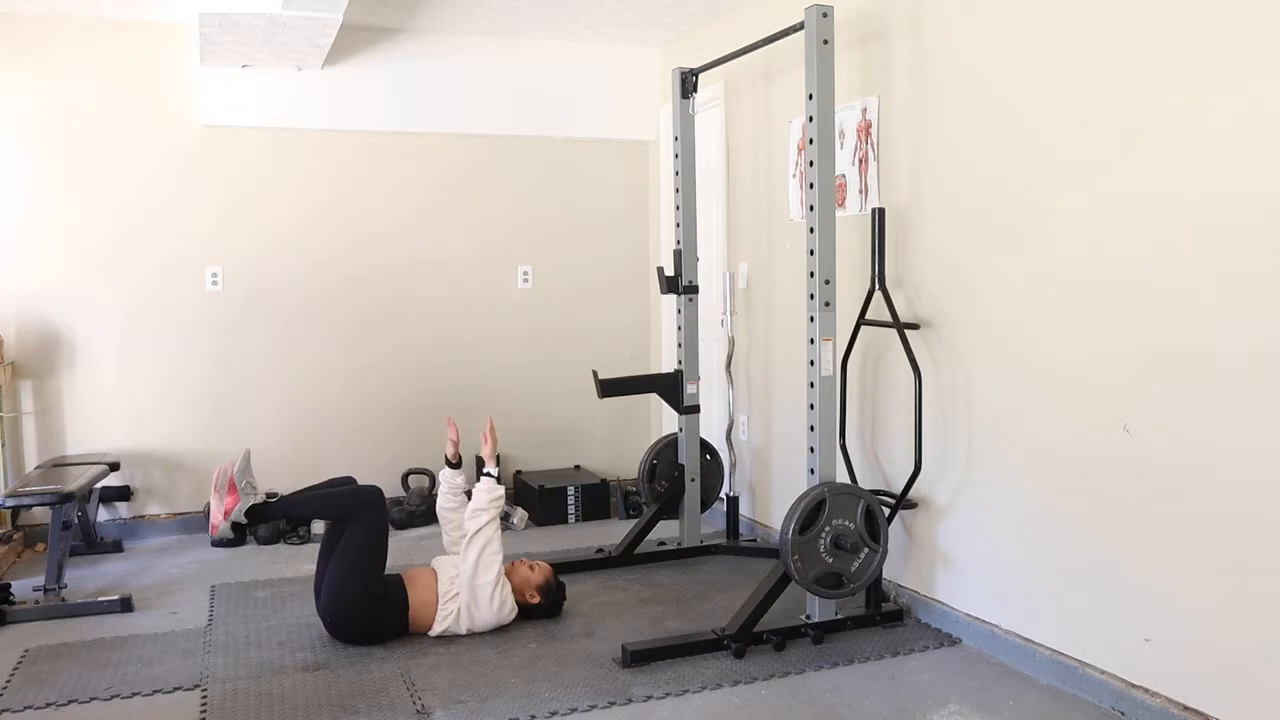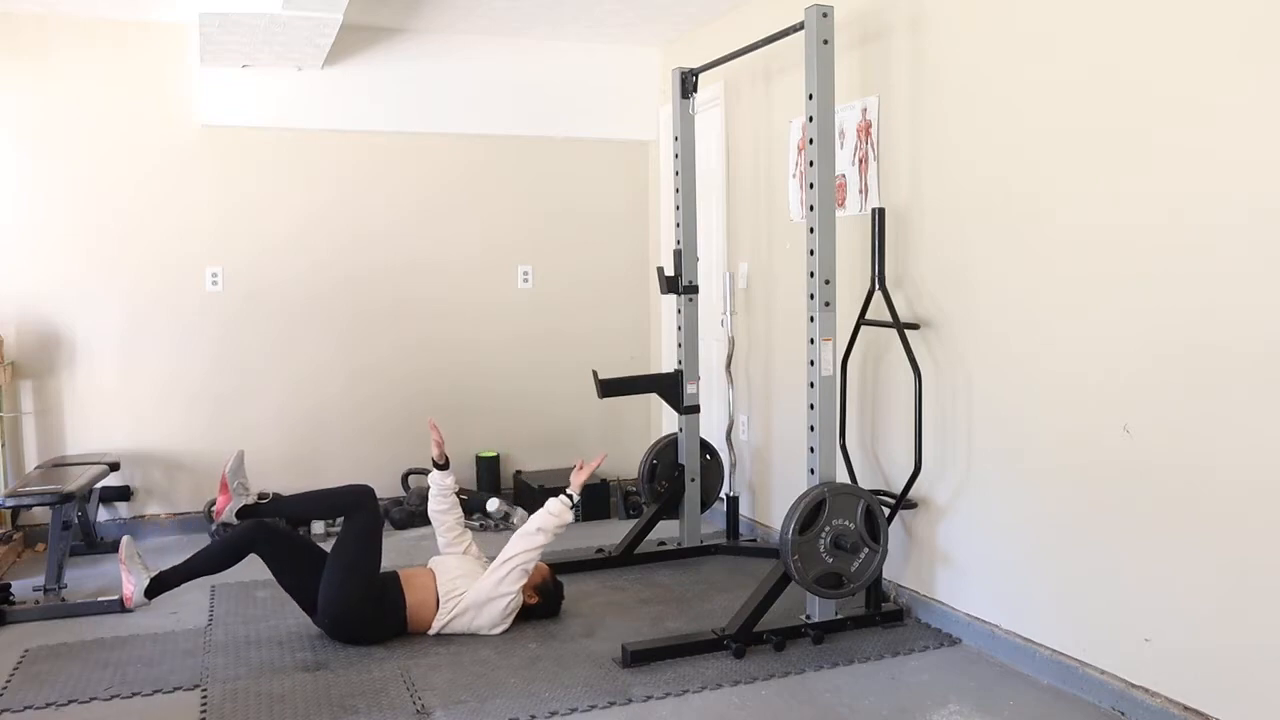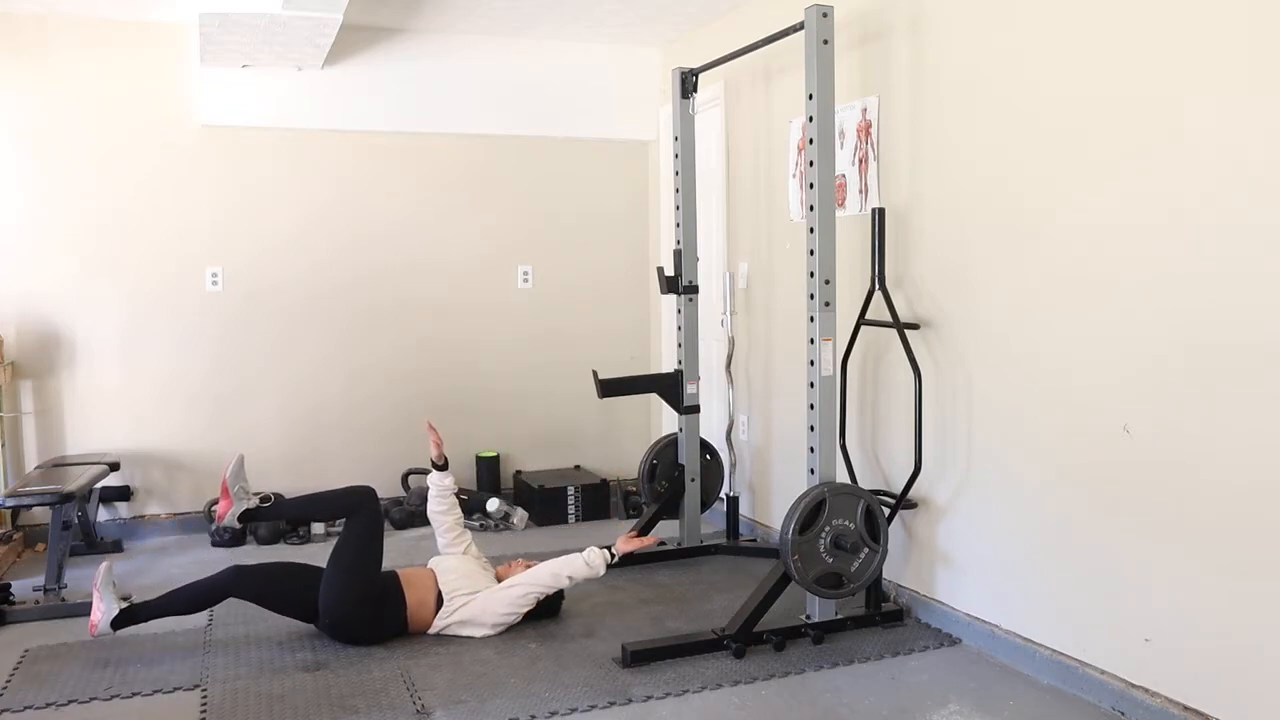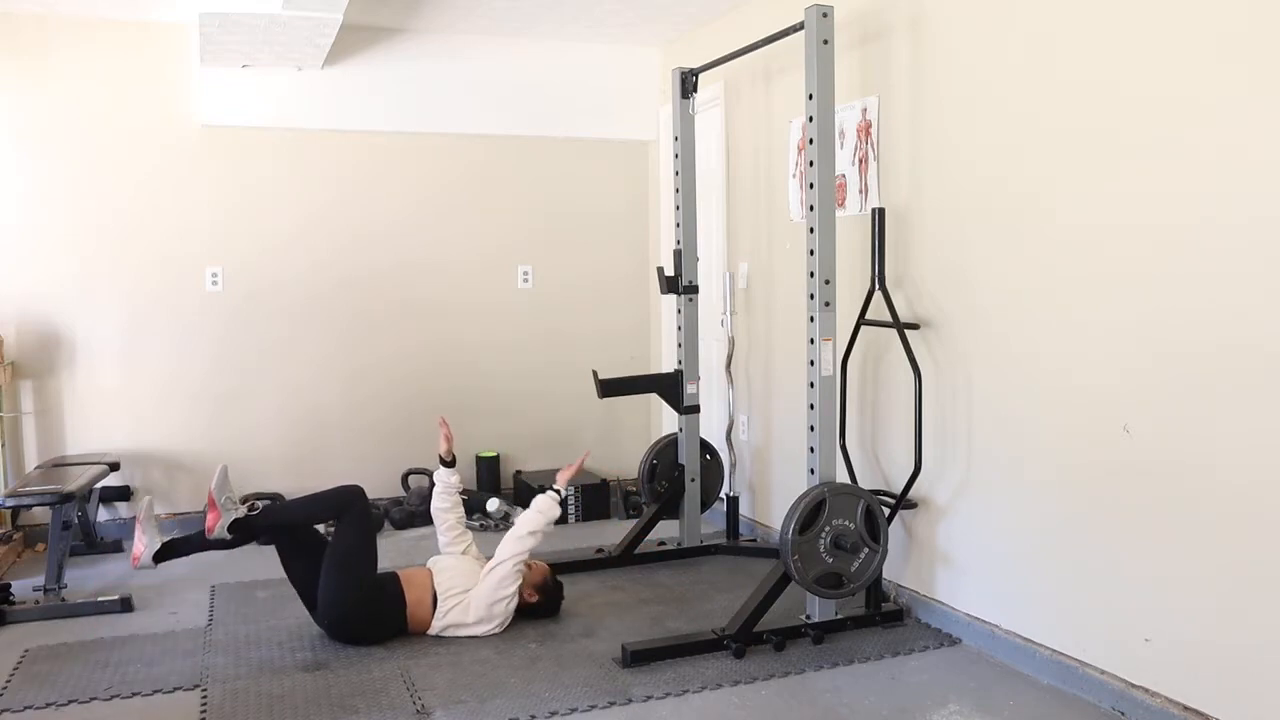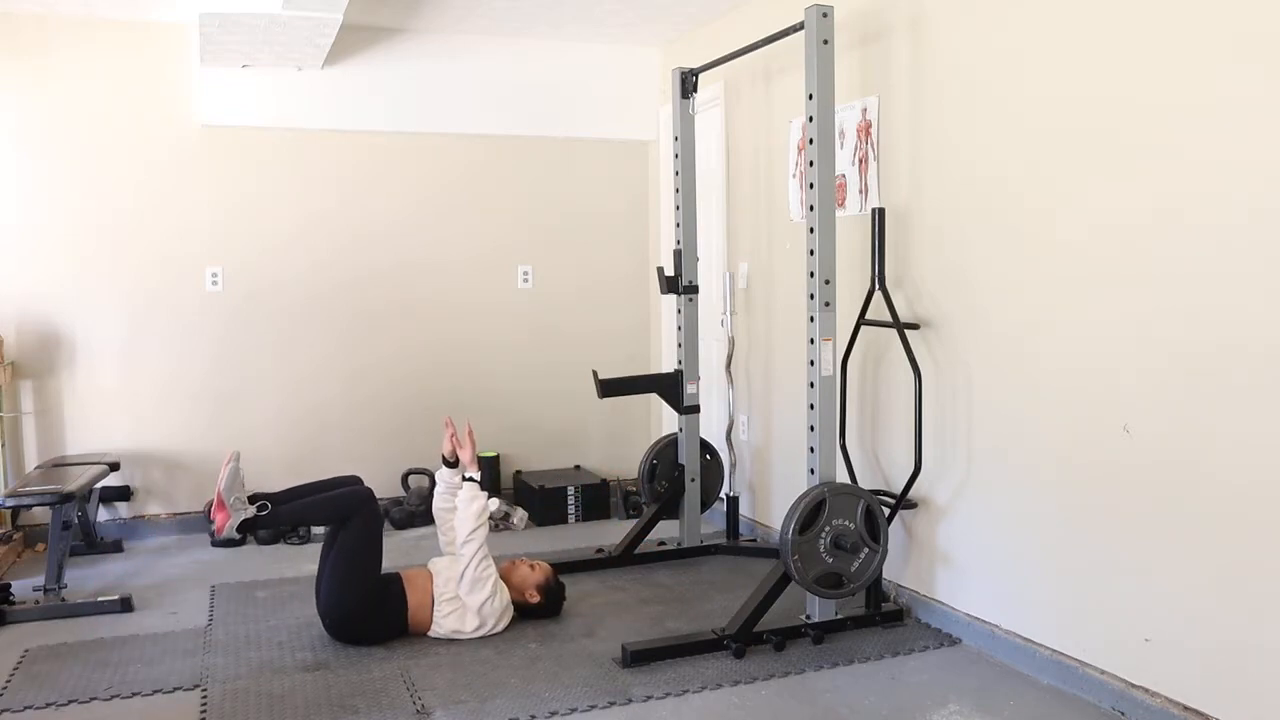
dt=1s
person 1, frame 1
left shoulder: (496, 604)
right shoulder: (479, 575)
left elbow: (480, 530)
right elbow: (458, 528)
left wrist: (490, 468)
right wrist: (454, 463)
left hip: (354, 614)
right hip: (348, 603)
left knee: (369, 498)
right knee: (349, 488)
left ankle: (251, 508)
right ankle: (237, 517)
person 1, frame 2
left shoulder: (500, 605)
right shoulder: (478, 571)
left elbow: (529, 541)
right elbow: (450, 526)
left wrist: (569, 495)
right wrist: (441, 465)
left hip: (357, 615)
right hip: (347, 605)
left knee: (362, 498)
right knee: (258, 533)
left ankle: (247, 504)
right ankle: (150, 587)
person 1, frame 3
left shoulder: (501, 606)
right shoulder: (478, 568)
left elbow: (558, 572)
right elbow: (447, 522)
left wrist: (609, 552)
right wrist: (440, 466)
left hip: (359, 615)
right hip: (349, 605)
left knee: (364, 499)
right knee: (237, 578)
left ankle: (248, 509)
right ankle: (120, 616)
person 1, frame 4
left shoulder: (495, 607)
right shoulder: (474, 567)
left elbow: (518, 542)
right elbow: (450, 524)
left wrist: (556, 491)
right wrist: (447, 461)
left hip: (356, 614)
right hip: (348, 605)
left knee: (353, 498)
right knee: (274, 526)
left ankle: (239, 519)
right ankle: (160, 551)
person 1, frame 5
left shoulder: (493, 605)
right shoulder: (482, 579)
left elbow: (471, 541)
right elbow: (451, 528)
left wrist: (471, 472)
right wrist: (450, 463)
left hip: (355, 614)
right hip: (348, 600)
left knee: (361, 499)
right knee: (353, 486)
left ankle: (245, 519)
right ankle: (249, 506)
